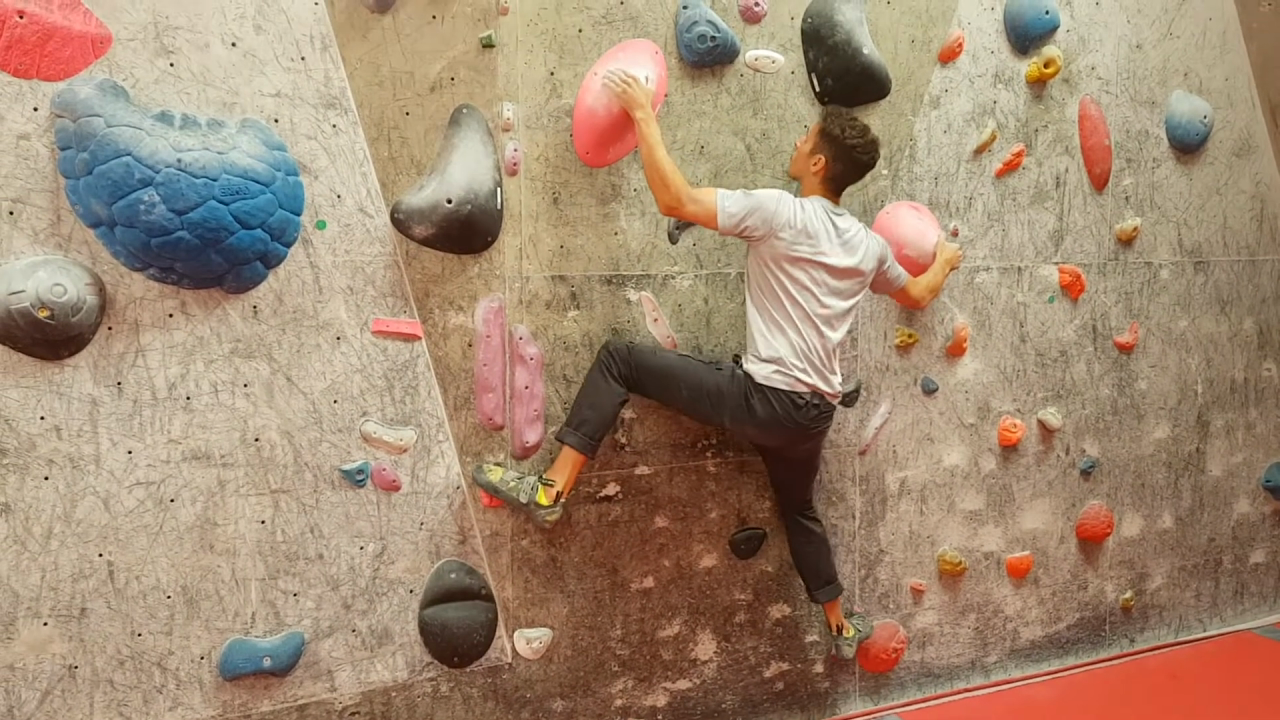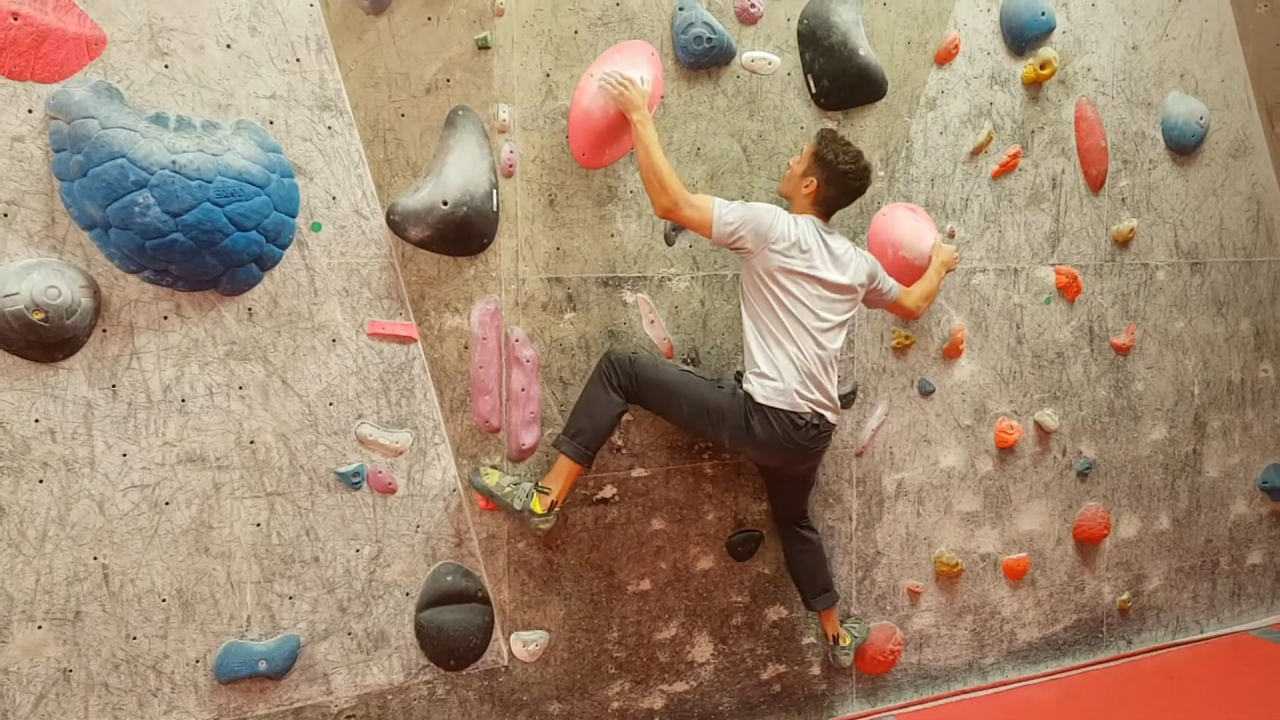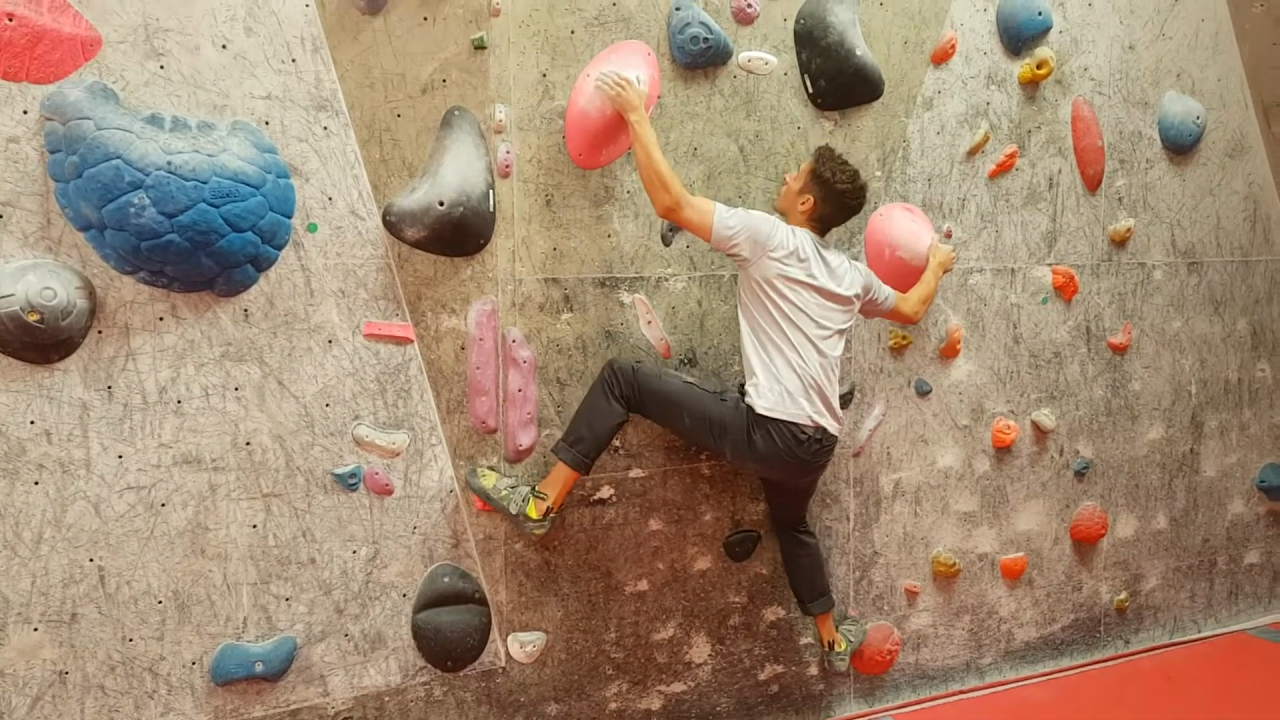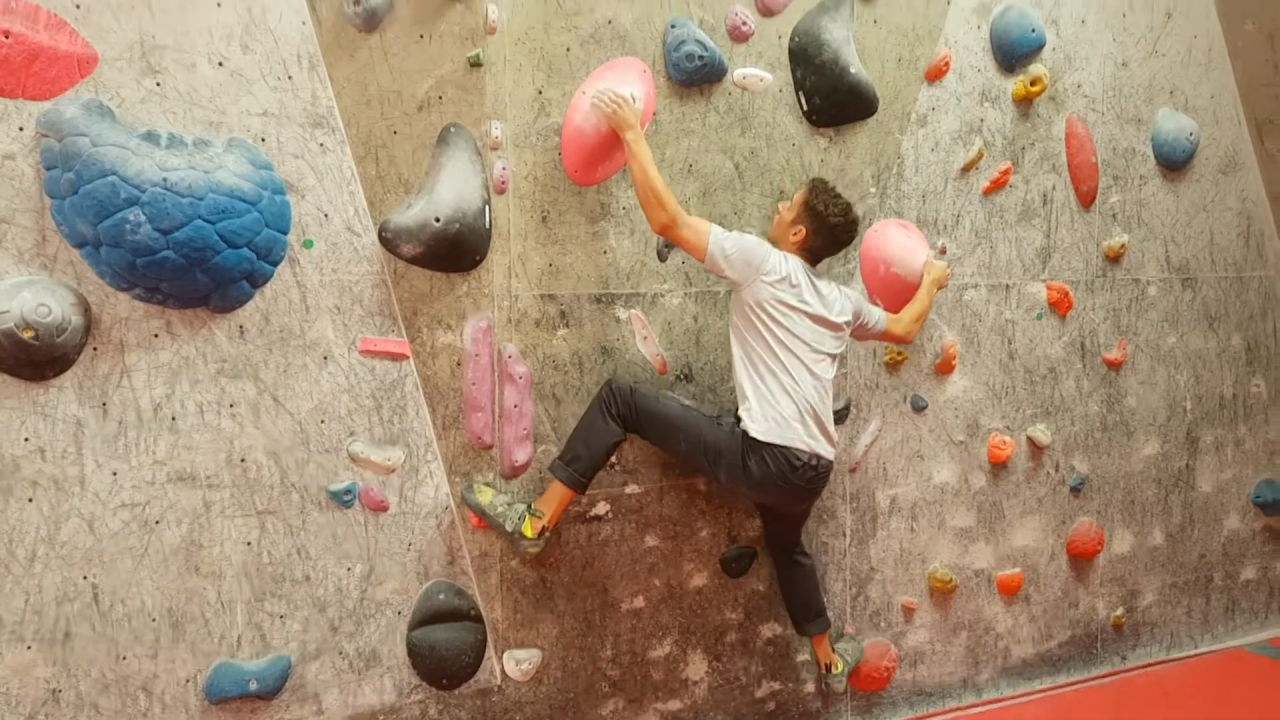
dt=0.2s
person 1, frame 1
left shoulder: (779, 213)
right shoulder: (868, 245)
left elbow: (674, 200)
right elbow: (917, 295)
left wrist: (643, 115)
right wrist: (943, 262)
left hip: (762, 397)
right hip: (813, 412)
left knee: (618, 359)
right knee: (799, 509)
left ankle: (550, 489)
right ankle: (841, 626)
person 1, frame 2
left shoulder: (773, 229)
right shoulder: (857, 263)
left elbow: (670, 202)
right elbow: (912, 304)
left wrist: (639, 116)
right wrist: (939, 265)
left hip: (762, 417)
right hip: (812, 430)
left knee: (620, 369)
right knee: (793, 519)
left ankle: (544, 498)
right ankle: (837, 634)
person 1, frame 3
left shoulder: (771, 239)
right shoulder: (852, 275)
left elbow: (671, 202)
right elbow: (909, 308)
left wrist: (636, 115)
right wrist: (936, 266)
left hip: (766, 431)
right hip: (815, 444)
left knee: (622, 378)
right knee: (792, 524)
left ankle: (540, 503)
right ankle: (833, 639)
person 1, frame 4
left shoulder: (762, 264)
right shoulder: (842, 301)
left elbow: (667, 220)
right elbow: (902, 329)
left wrist: (632, 135)
right wrist: (930, 283)
left hip: (760, 457)
right hip: (810, 470)
left knee: (619, 399)
right knee: (786, 546)
left ankle: (535, 522)
right ankle: (830, 659)
